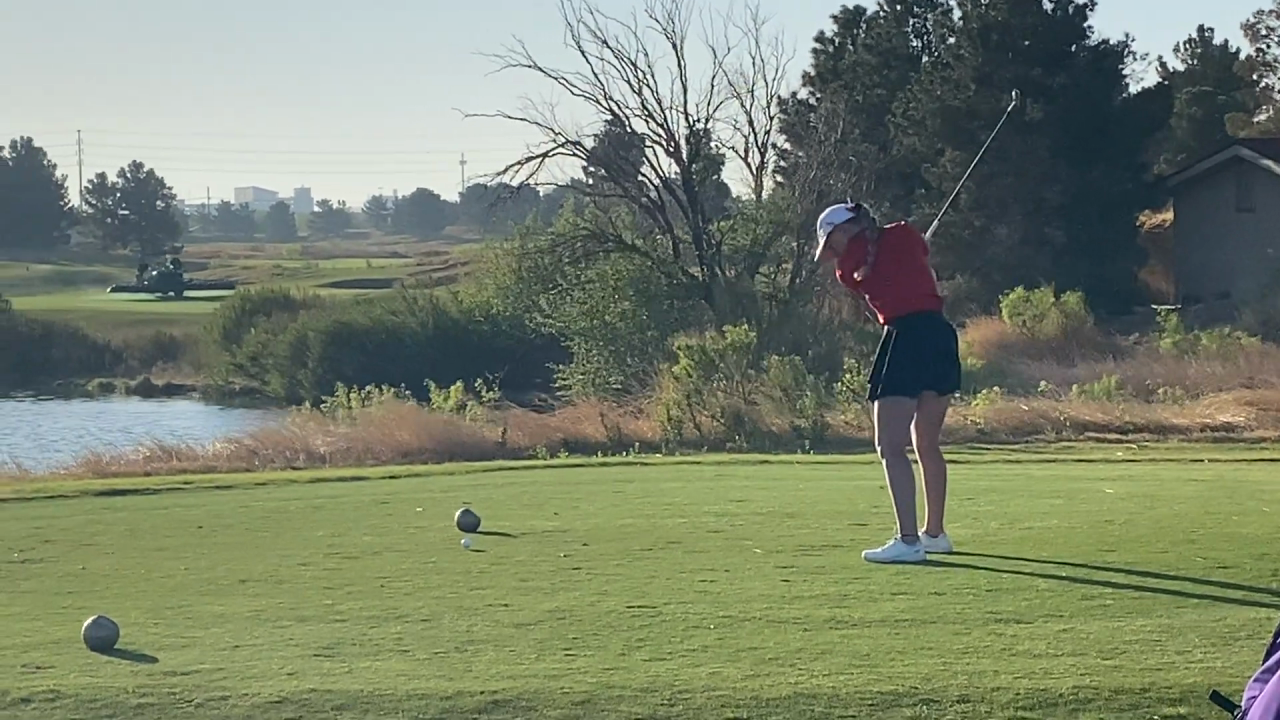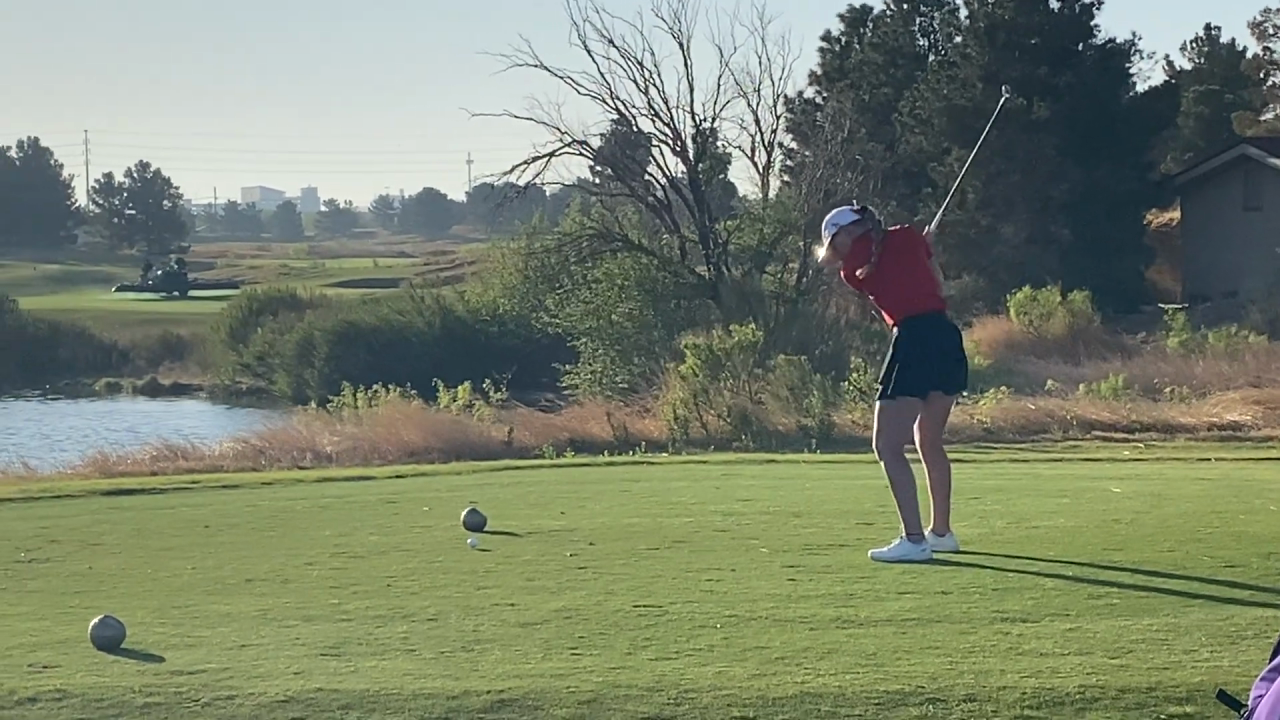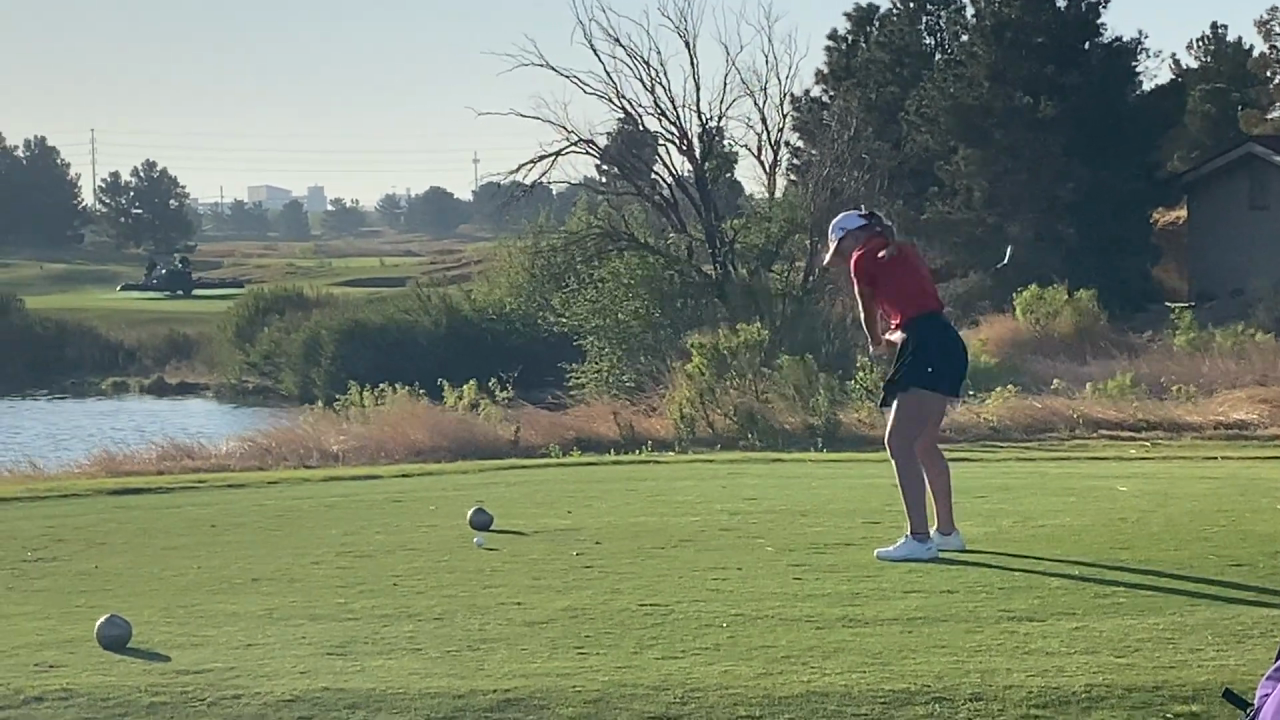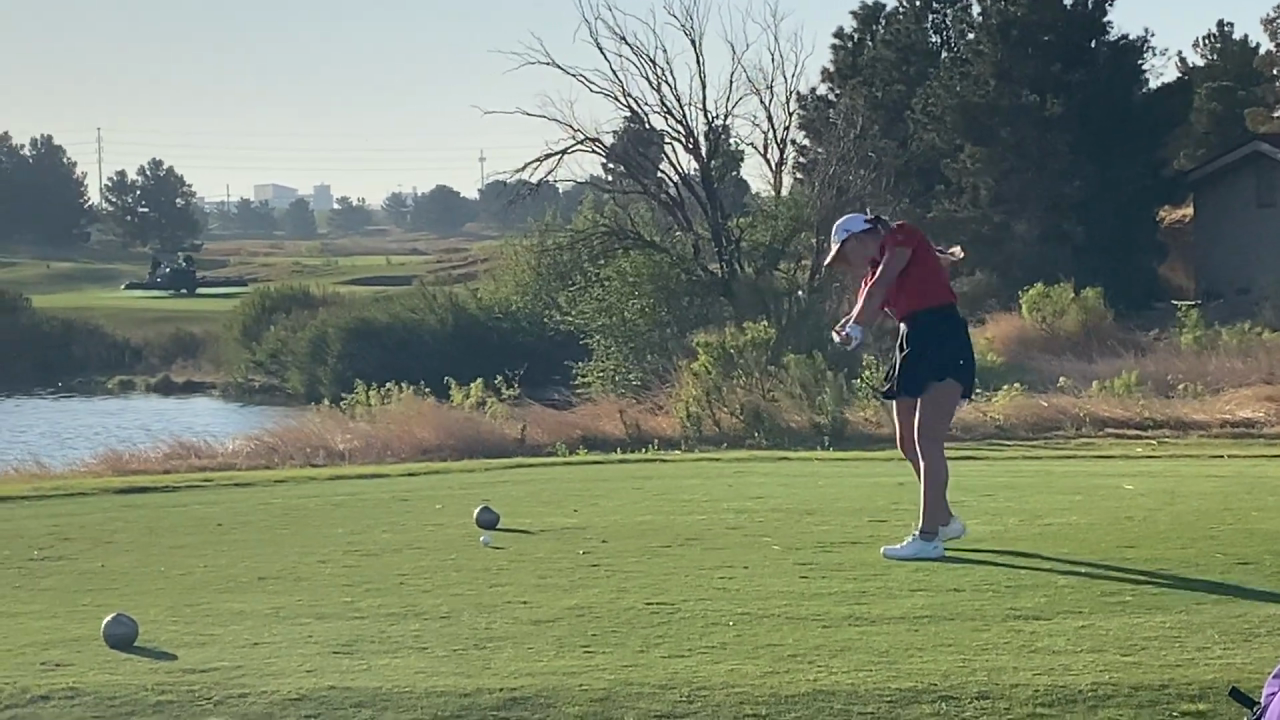
dt=0.2s
person 1, frame 1
left shoulder: (848, 268)
right shoulder: (904, 233)
right elbow: (930, 280)
left hip: (906, 341)
right hip: (941, 335)
left knee: (890, 447)
right knee: (927, 444)
left ankle: (908, 540)
right ankle: (934, 533)
person 1, frame 2
left shoulder: (853, 267)
right shoulder: (909, 236)
right elbow: (936, 283)
left hip: (915, 344)
right hip: (946, 338)
left knee: (888, 446)
right knee: (929, 443)
left ankle: (914, 539)
right ankle: (941, 531)
person 1, frame 3
left shoulder: (867, 256)
right shoulder: (901, 253)
left elbow: (874, 333)
left wrist: (892, 340)
left hip: (929, 348)
right hip: (933, 348)
left knee: (899, 442)
right knee: (923, 443)
left ankle: (920, 538)
right ankle: (946, 530)
person 1, frame 4
left shoulder: (903, 235)
right shoulder: (872, 276)
left elbow: (885, 278)
right elbow: (871, 306)
left wrist: (856, 322)
right wrist: (851, 325)
left hip: (942, 334)
right hip: (912, 343)
left knee: (927, 438)
right knee: (909, 443)
left ankle: (927, 536)
right ankle: (944, 518)
